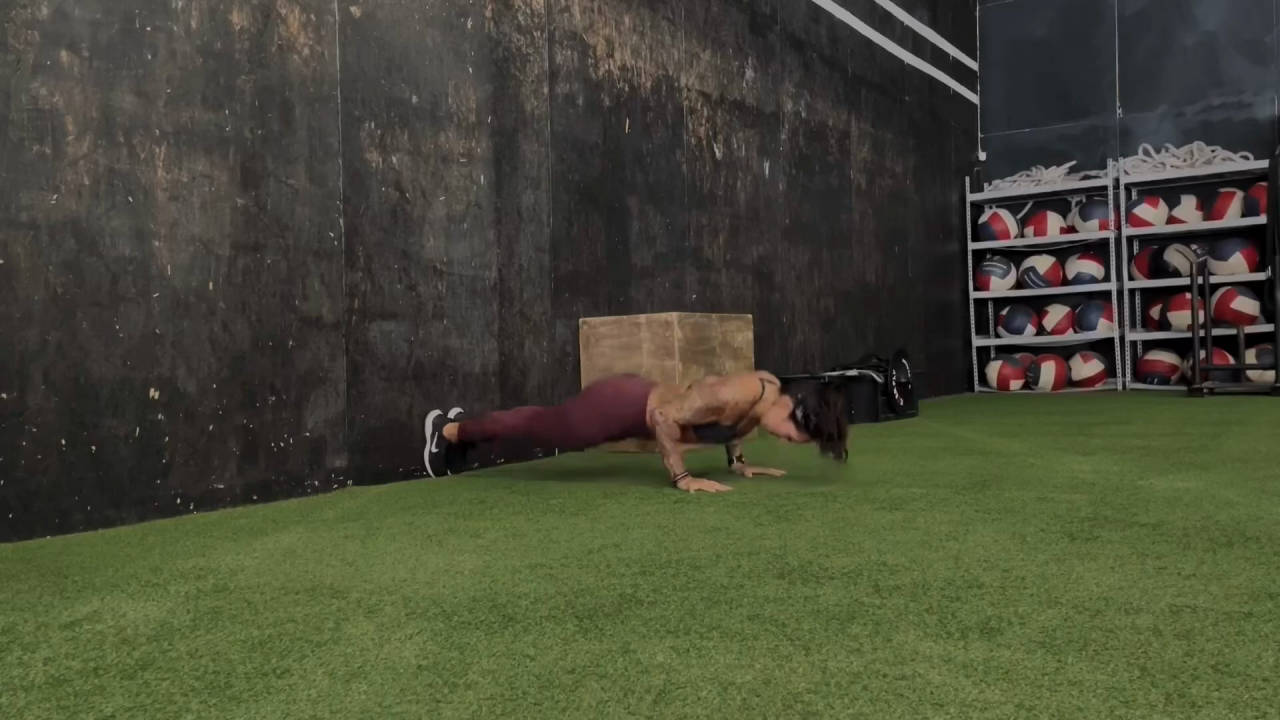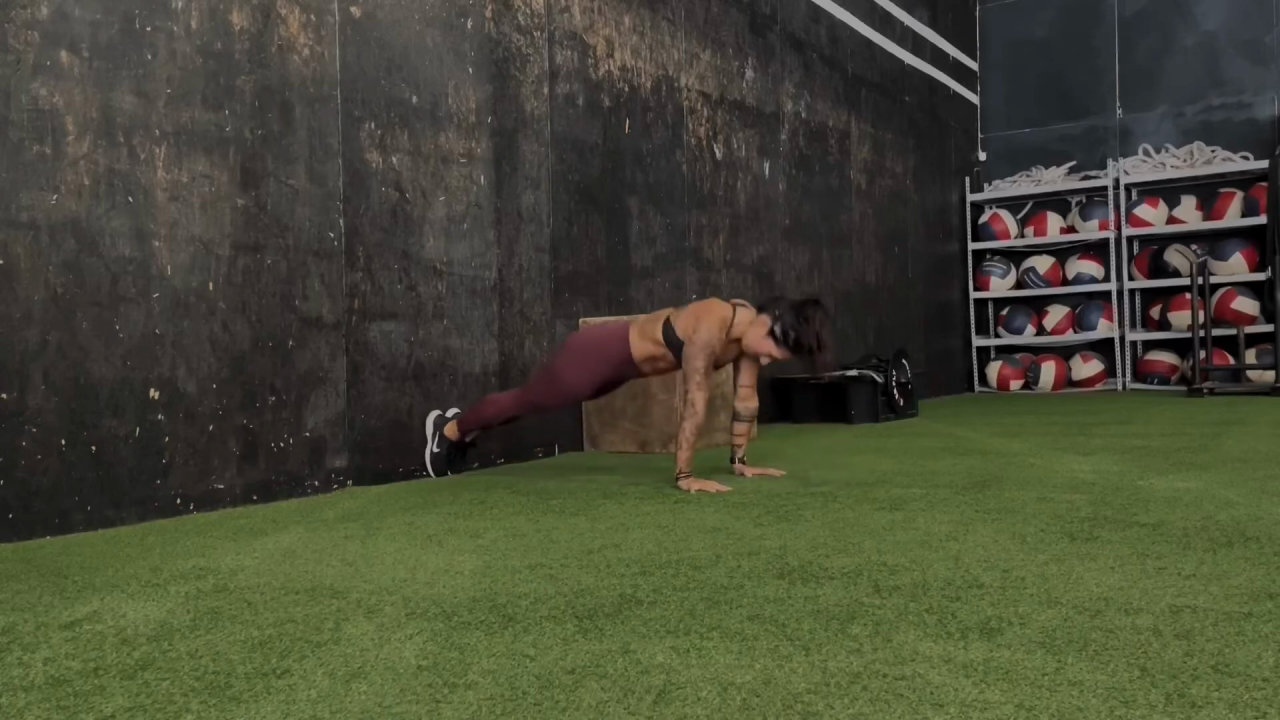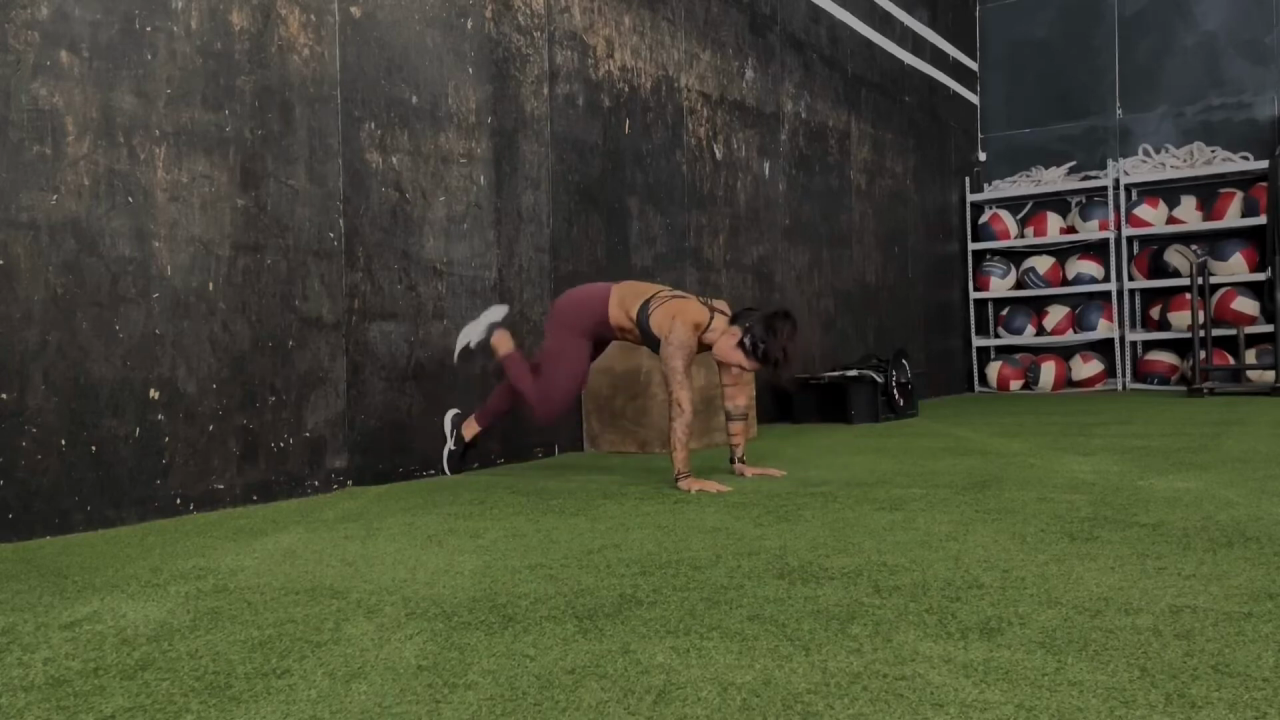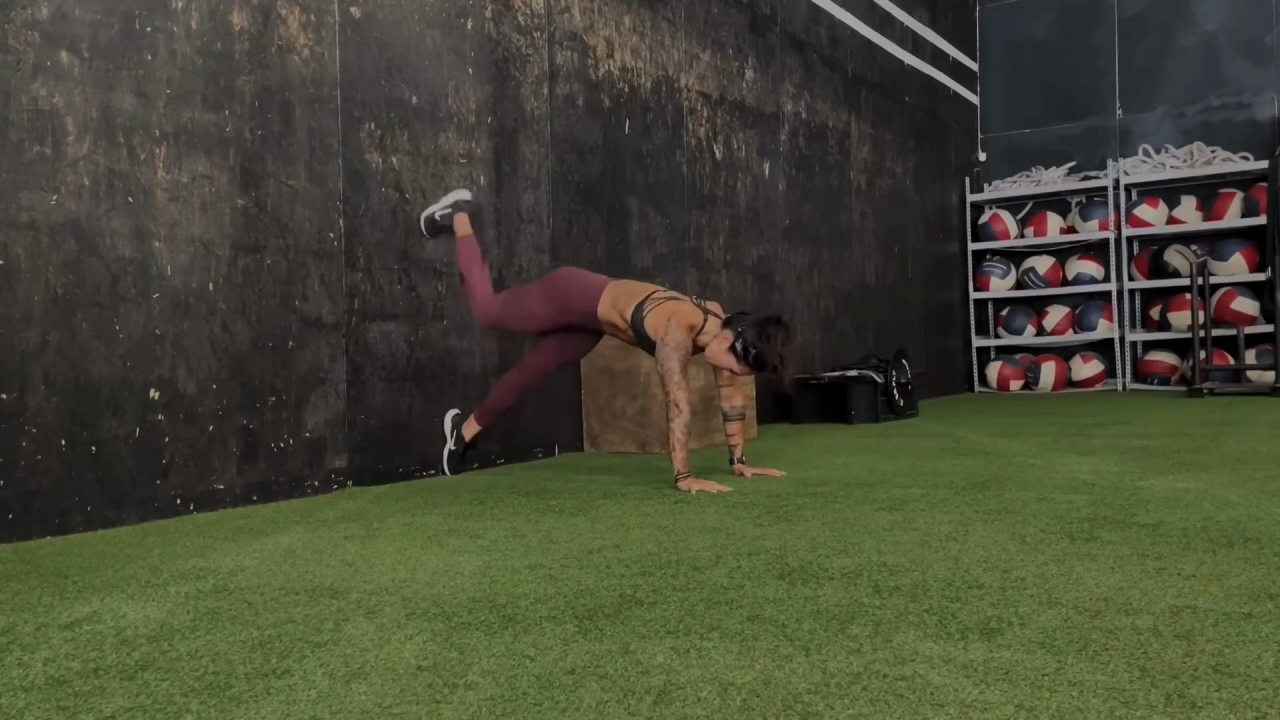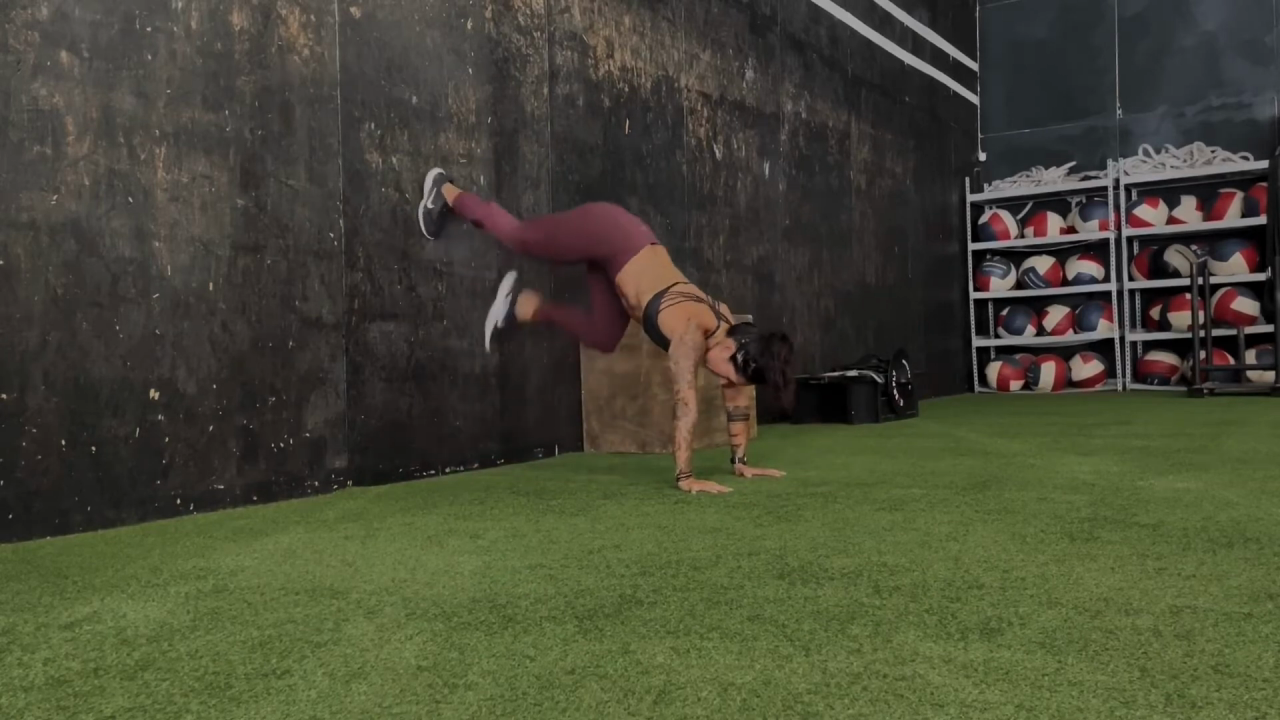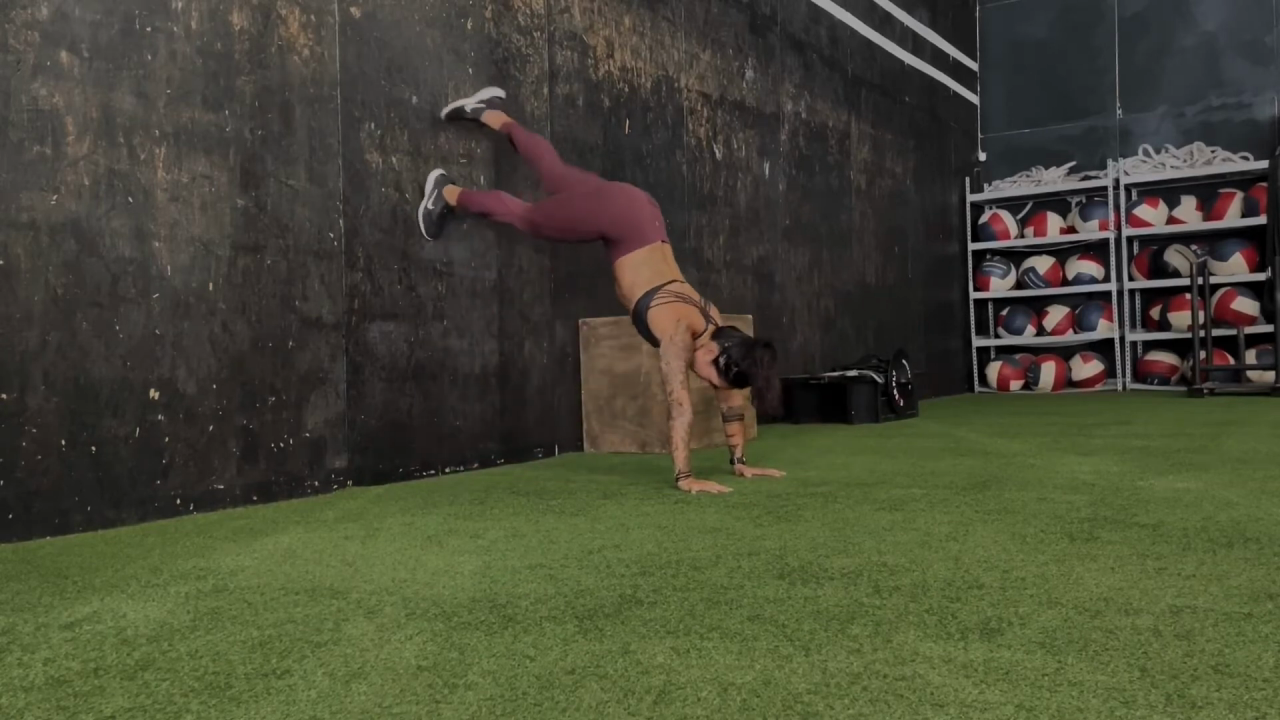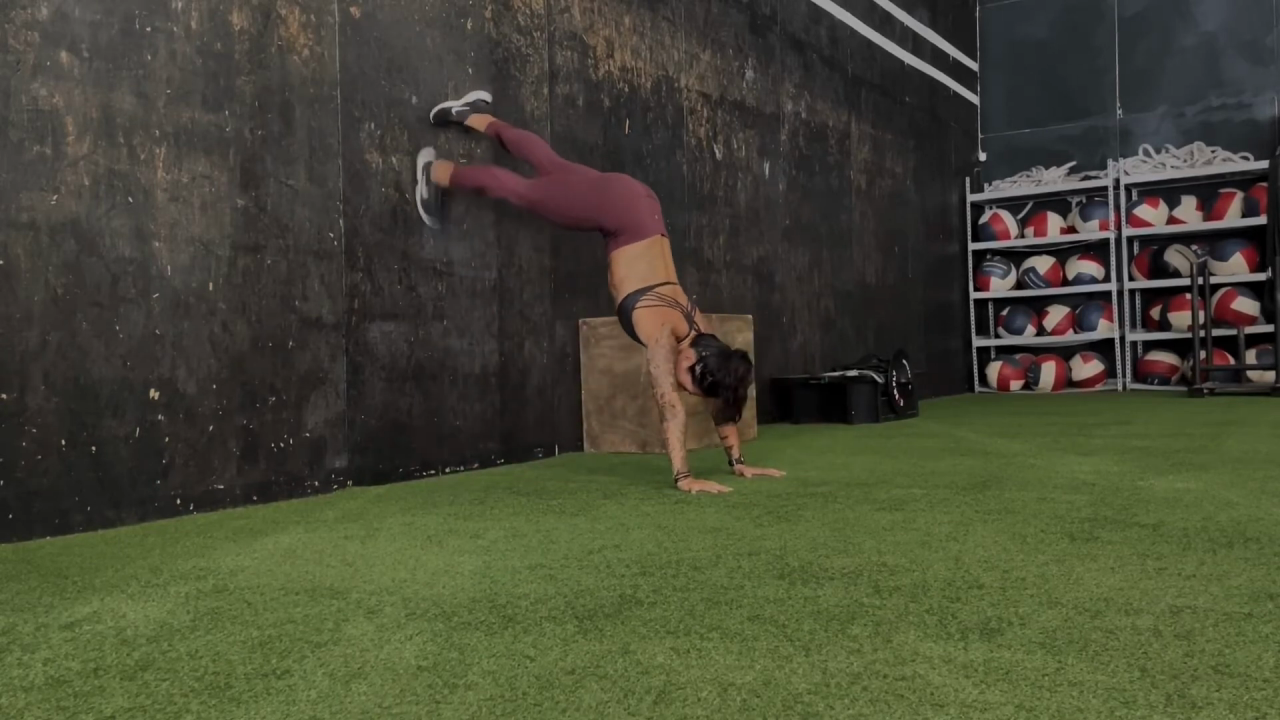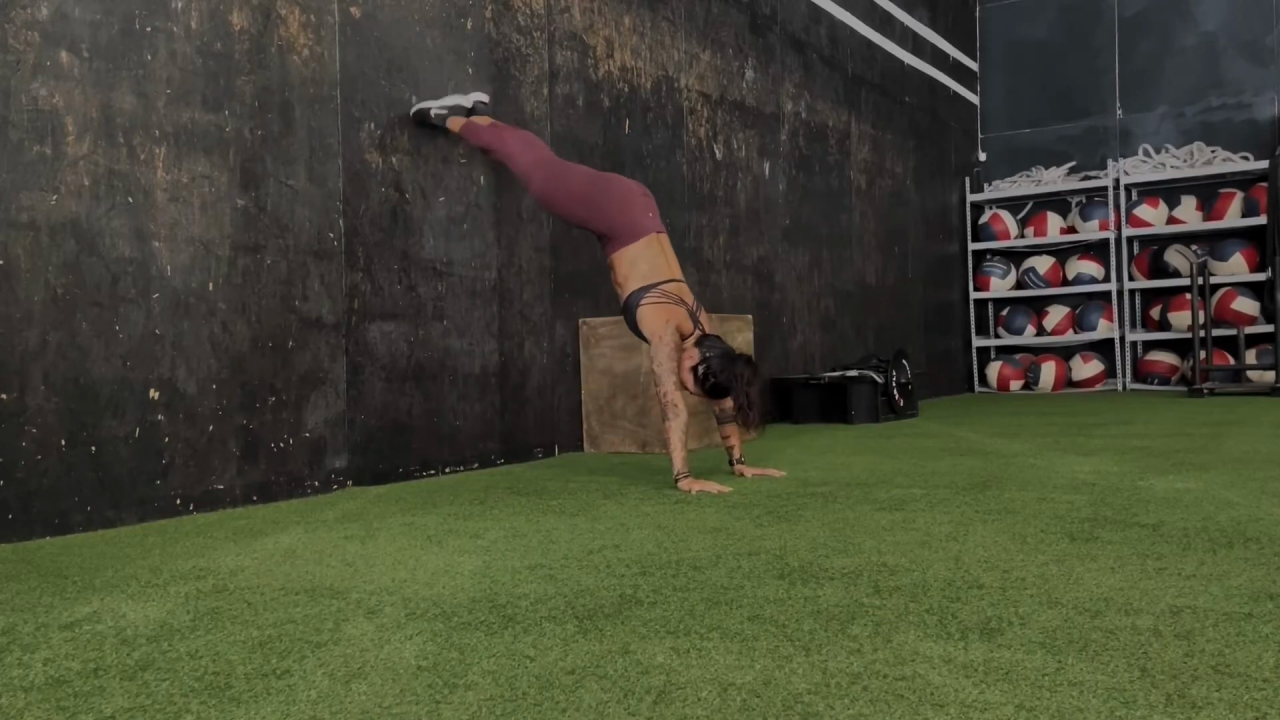
dt=0.4s
person 1, frame 1
left shoulder: (768, 390)
right shoulder: (741, 396)
right elbow: (665, 414)
left wrist: (737, 459)
right wrist: (682, 477)
left hip: (638, 399)
right hip: (621, 407)
left knee: (541, 420)
right knee: (528, 425)
left ankle: (461, 423)
right ankle: (447, 429)
person 1, frame 2
left shoulder: (750, 330)
right shoulder: (713, 329)
left elbow: (746, 398)
right elbow: (694, 403)
left wrist: (739, 460)
right wrist: (684, 475)
left hip: (625, 358)
right hip: (601, 352)
left knee: (530, 400)
right knee: (522, 401)
left ankle: (462, 432)
right ankle: (448, 429)
person 1, frame 3
left shoulder: (730, 328)
right shoulder: (685, 327)
left elbow: (736, 395)
right elbow: (680, 402)
left wrist: (739, 460)
right wrist: (683, 476)
left hip: (603, 320)
right hip: (580, 312)
left knee: (536, 380)
right knee: (545, 409)
left ankle: (465, 429)
right ankle: (495, 335)
person 1, frame 4
left shoulder: (724, 329)
right shoulder: (680, 331)
left elbow: (731, 398)
right elbow: (678, 405)
left wrist: (739, 461)
right wrist: (684, 477)
left hip: (594, 318)
right hip: (574, 297)
left knee: (528, 374)
right knee: (486, 309)
left ankle: (465, 432)
right ankle: (459, 216)
person 1, frame 5
left shoulder: (728, 326)
right shoulder: (693, 333)
left elbow: (737, 400)
right elbow: (685, 405)
left wrist: (740, 461)
right wrist: (685, 477)
left hip: (627, 242)
right hip: (606, 231)
left knee: (602, 338)
right knee: (516, 235)
left ankle: (524, 304)
right ankle: (446, 191)
person 1, frame 6
left shoulder: (719, 332)
right shoulder: (679, 332)
left elbow: (731, 399)
right elbow: (679, 404)
left wrist: (740, 461)
right wrist: (685, 477)
left hip: (639, 214)
right hip: (617, 214)
left knee: (557, 178)
right knee: (523, 216)
left ankle: (492, 112)
right ankle: (446, 193)
person 1, frame 7
left shoulder: (700, 331)
right shoulder: (663, 332)
left elbow: (721, 402)
right elbow: (670, 406)
left wrist: (738, 462)
right wrist: (684, 477)
left hip: (637, 204)
right hip: (619, 205)
left knee: (553, 167)
right knee: (523, 191)
left ankle: (477, 116)
right ankle: (438, 173)
person 1, frame 8
left shoulder: (704, 331)
right shoulder: (667, 329)
left elbow: (724, 401)
right elbow: (672, 404)
left wrist: (739, 462)
right wrist: (684, 476)
left hip: (634, 202)
right hip: (614, 209)
left knee: (548, 164)
right knee: (525, 161)
left ankle: (478, 116)
right ankle: (454, 117)
